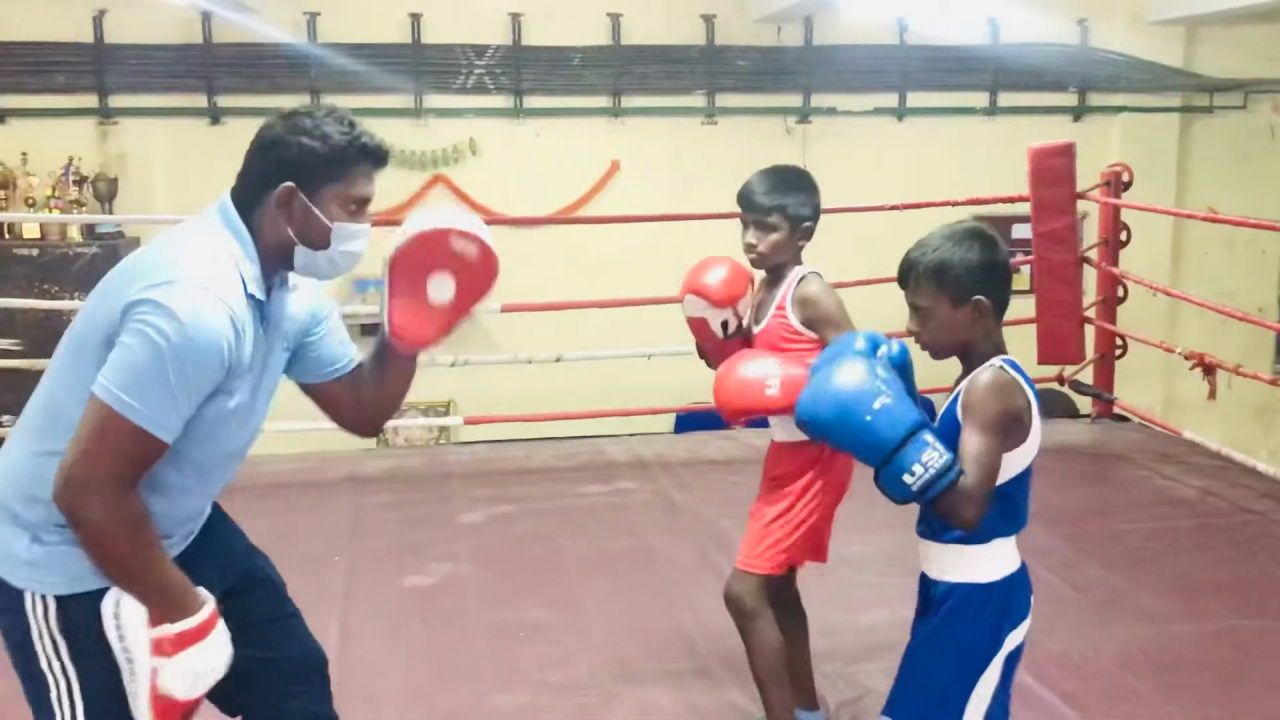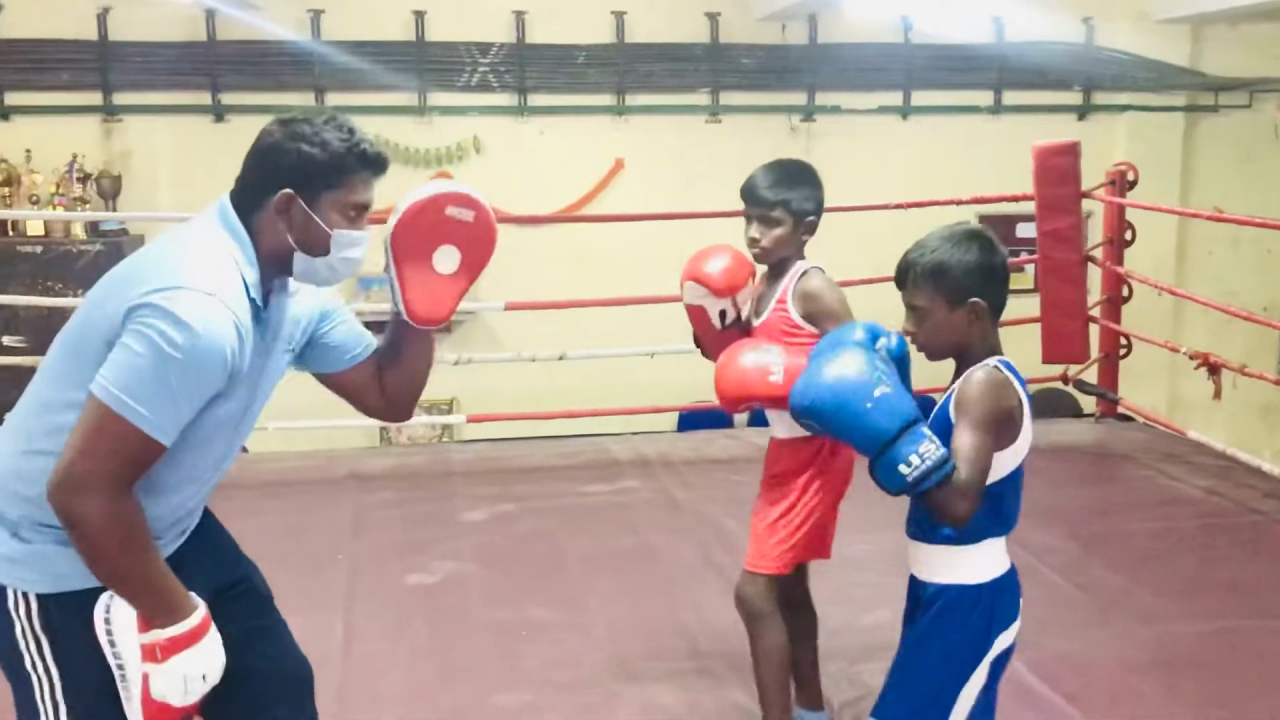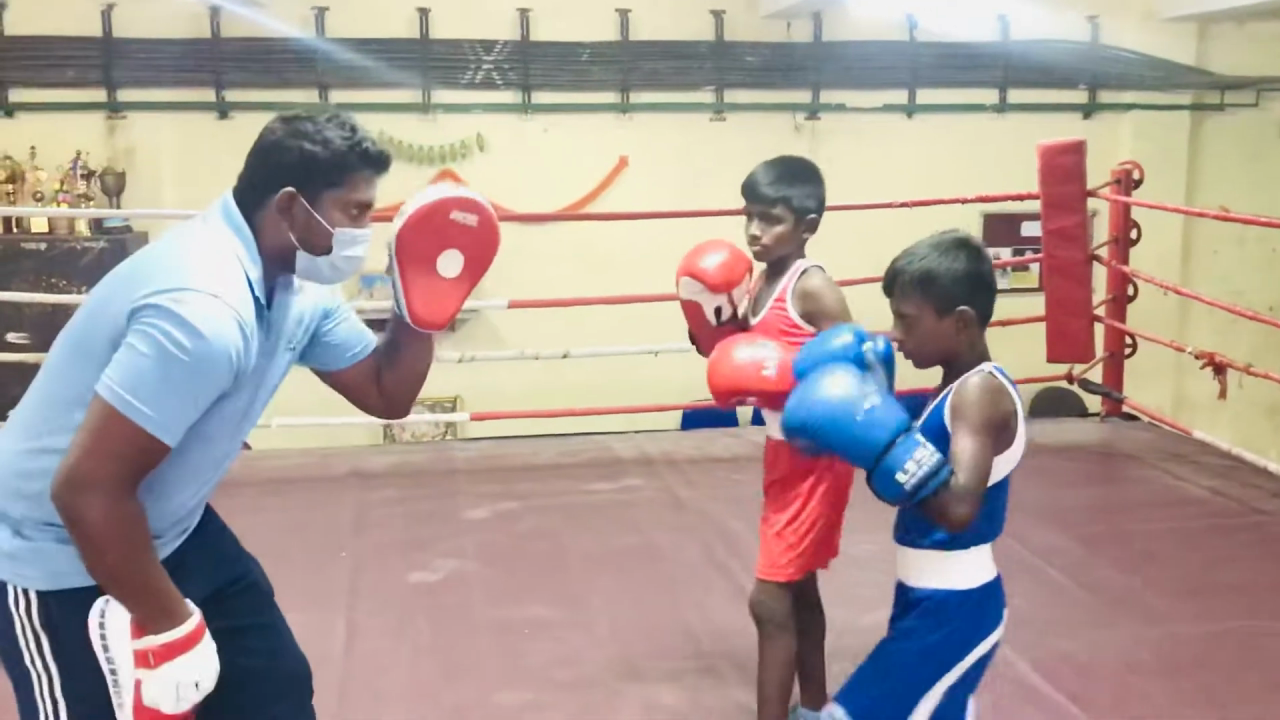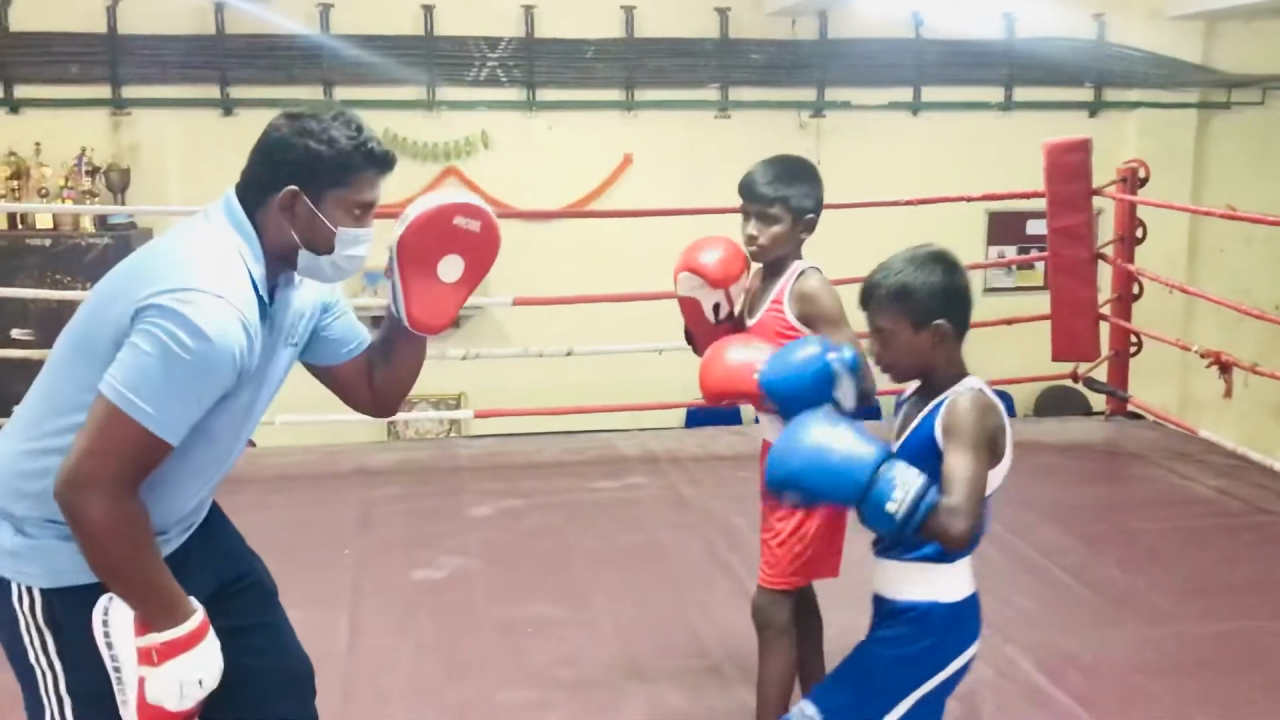
dt=0.1s
person 1, frame 1
left shoulder: (294, 288)
right shoulder: (196, 303)
left elbow: (362, 409)
right elbow: (87, 490)
left wrist: (408, 324)
right wrist: (177, 612)
left hip: (180, 532)
right hip: (69, 562)
person 1, frame 2
left shoulder: (295, 291)
right shoulder: (199, 308)
left elbow: (386, 398)
right elbow: (83, 491)
right wrist: (170, 616)
left hip: (170, 532)
right hip: (60, 561)
person 1, frame 3
left shoulder: (298, 287)
right shoulder: (203, 307)
left elbow: (386, 394)
right elbow: (86, 491)
left wrist: (421, 306)
right wrist: (164, 622)
left hip: (171, 531)
right hip: (59, 557)
person 1, frame 4
left shoulder: (297, 282)
right shoulder: (207, 307)
left elbow: (376, 392)
right elbow: (88, 491)
left wrist: (417, 308)
right wrist: (168, 620)
left hip: (175, 528)
right hip: (63, 554)
person 2, frame 1
left shoulder: (811, 293)
right shoulder: (761, 291)
right elbow: (746, 371)
right wrist: (717, 331)
left hip: (815, 458)
right hip: (787, 454)
left knee: (745, 592)
right knee: (777, 588)
person 2, frame 2
left shoulder: (813, 287)
right shoulder: (762, 285)
right elbow: (745, 365)
right wrist: (717, 324)
left hip: (815, 454)
right hip: (787, 450)
left knee: (755, 594)
right knee: (787, 585)
person 2, frame 3
left shoulder: (812, 287)
right shoulder: (759, 281)
right elbow: (736, 362)
left wrist: (789, 379)
right wrist: (710, 317)
left hip: (815, 457)
right hip: (784, 450)
left knee: (770, 600)
right knee: (794, 586)
person 2, frame 4
left shoulder: (808, 289)
right shoulder: (755, 280)
left elbow: (861, 385)
right elbow: (735, 363)
left knee: (772, 606)
right knee: (794, 590)
person 3, frame 1
left shoulder: (993, 387)
right shoulder: (985, 381)
left elbow: (967, 506)
right elbow: (951, 464)
left wrist: (892, 436)
right wrist: (891, 415)
left hip: (978, 603)
right hip: (960, 594)
person 3, frame 2
left shoulder: (986, 386)
right shoulder: (976, 380)
left elbow: (959, 501)
right elbow: (941, 467)
left wrist: (887, 431)
right wrist: (889, 407)
left hip: (967, 603)
right hip: (949, 594)
person 3, frame 3
left shoulder: (982, 393)
right shoulder: (954, 388)
left elbow: (959, 505)
right elbow: (925, 468)
left wrist: (877, 441)
right wrist: (867, 403)
left hip: (951, 612)
right hip: (931, 601)
person 3, frame 4
left shoulder: (970, 408)
right shoulder: (918, 399)
left elbow: (958, 525)
left wrist: (863, 475)
right wrist: (831, 420)
left hip: (931, 622)
right hip: (911, 611)
